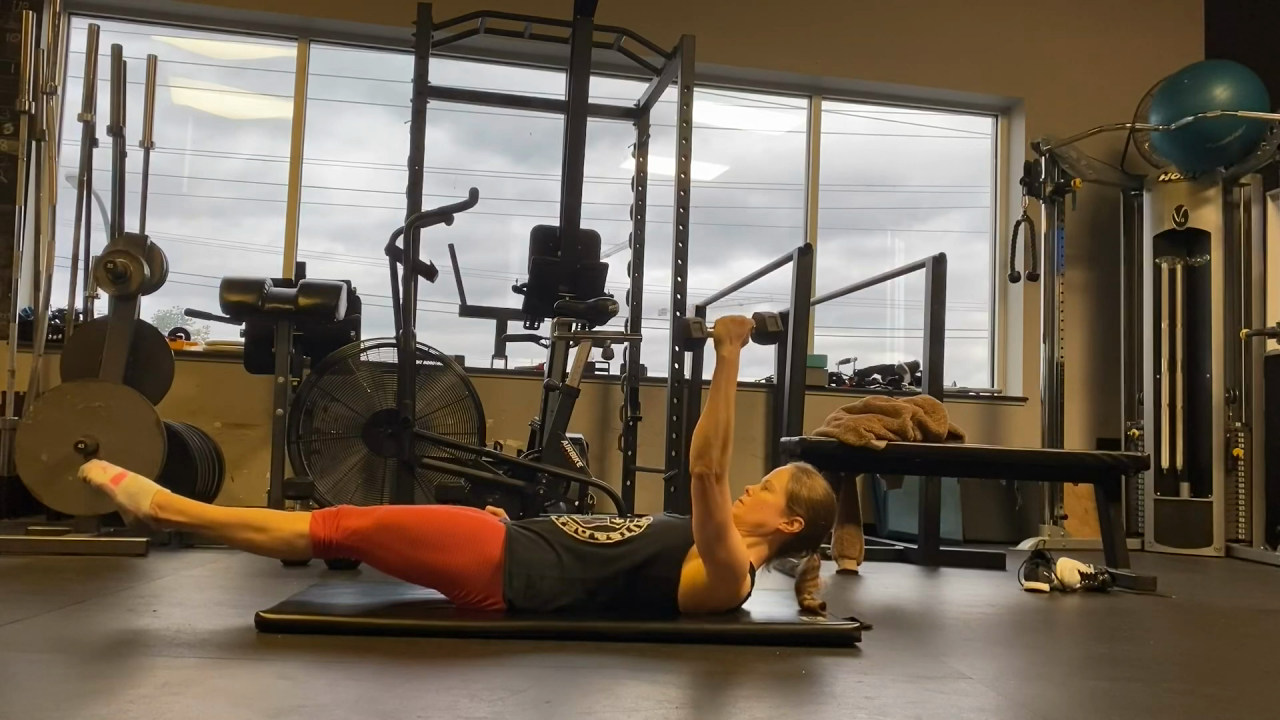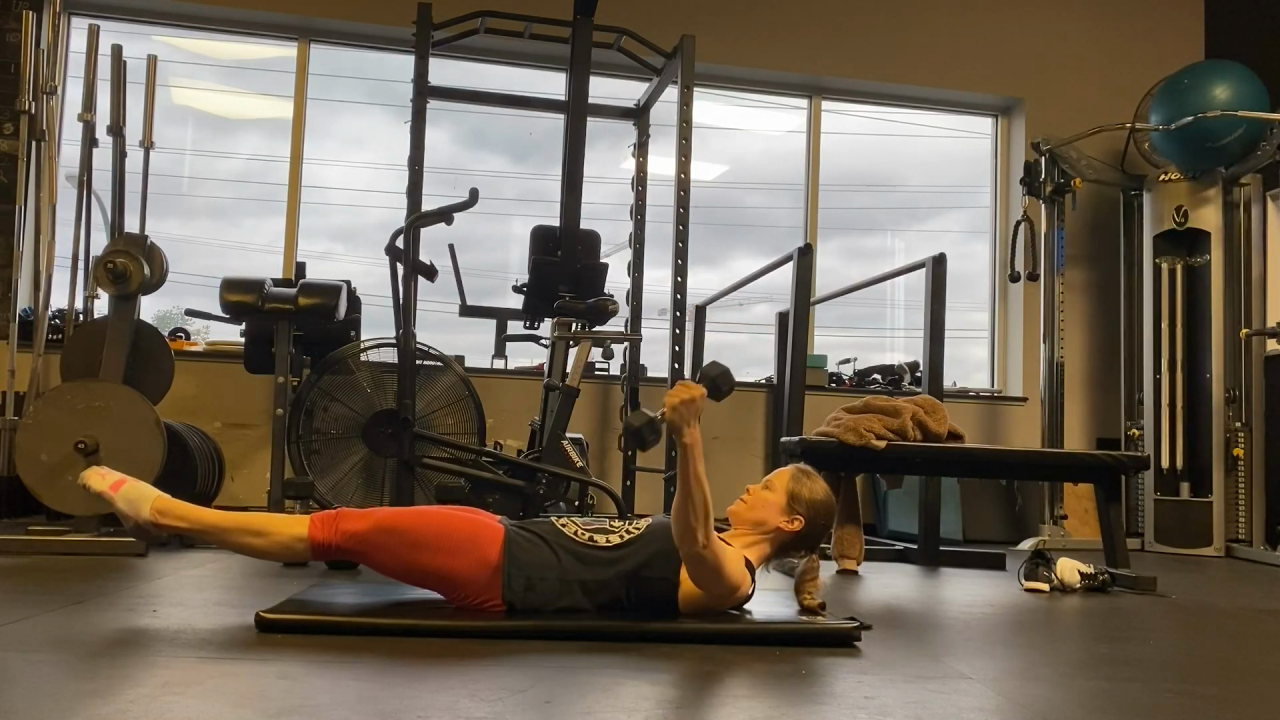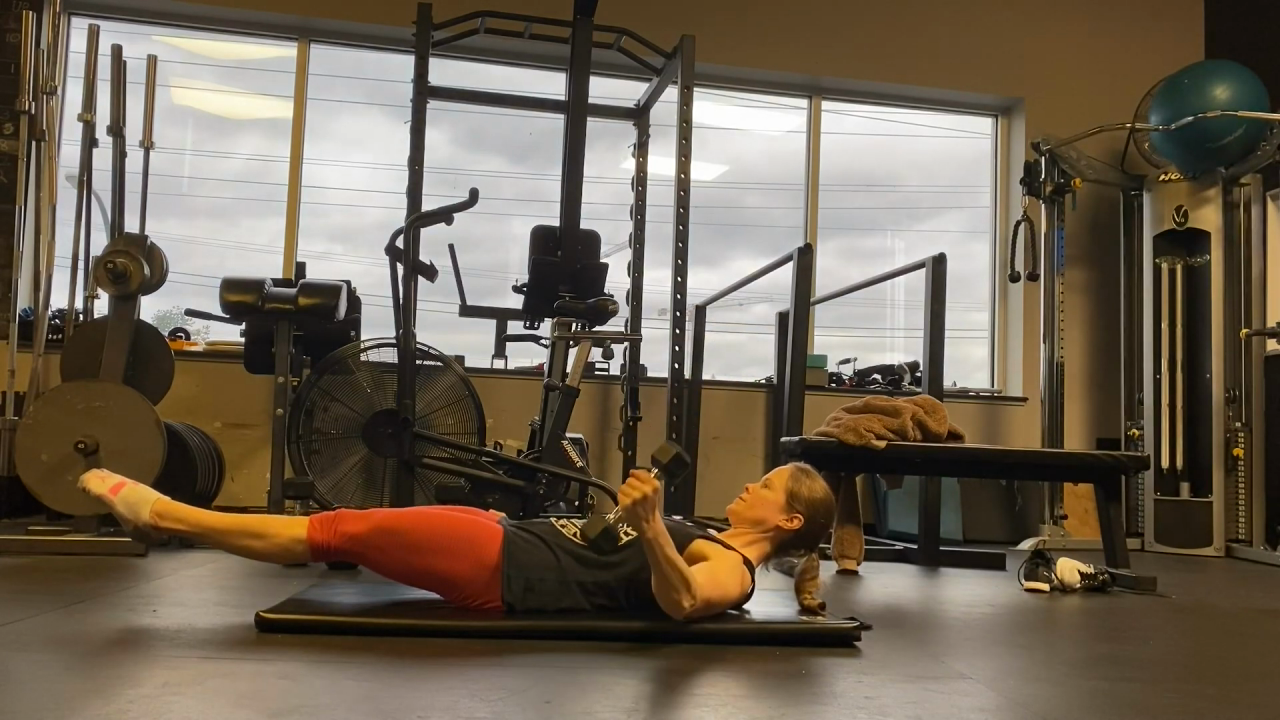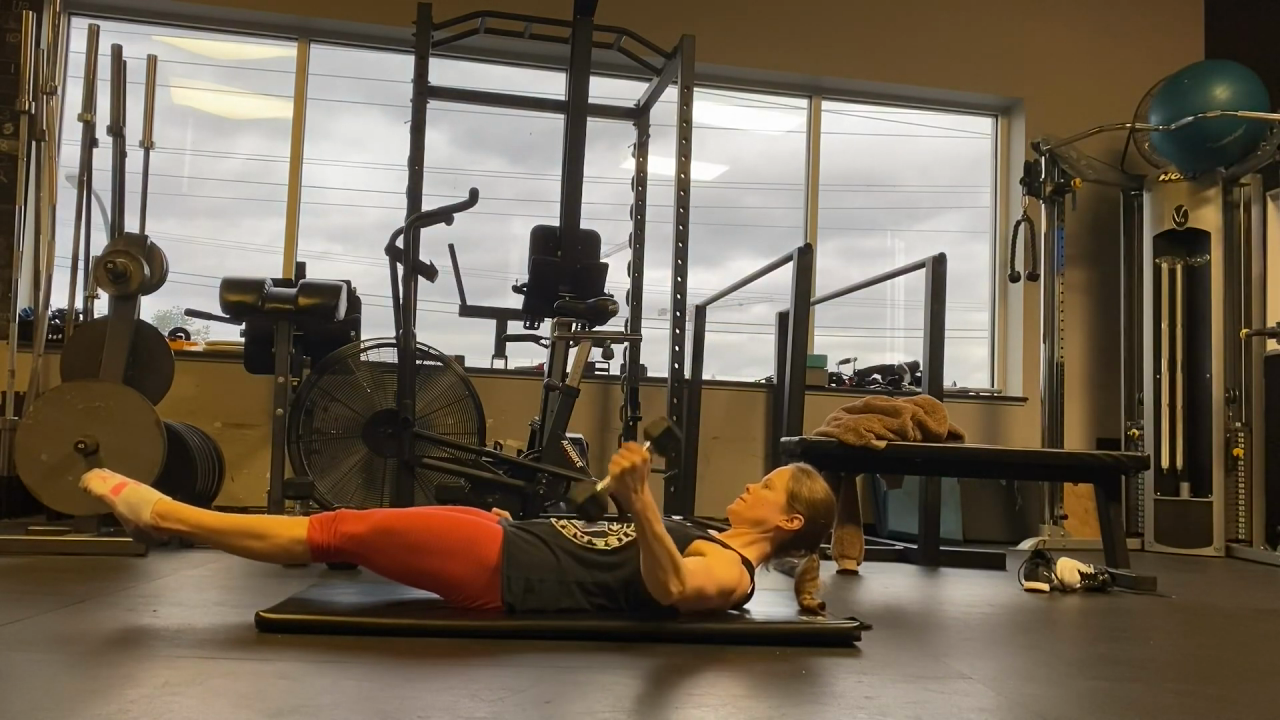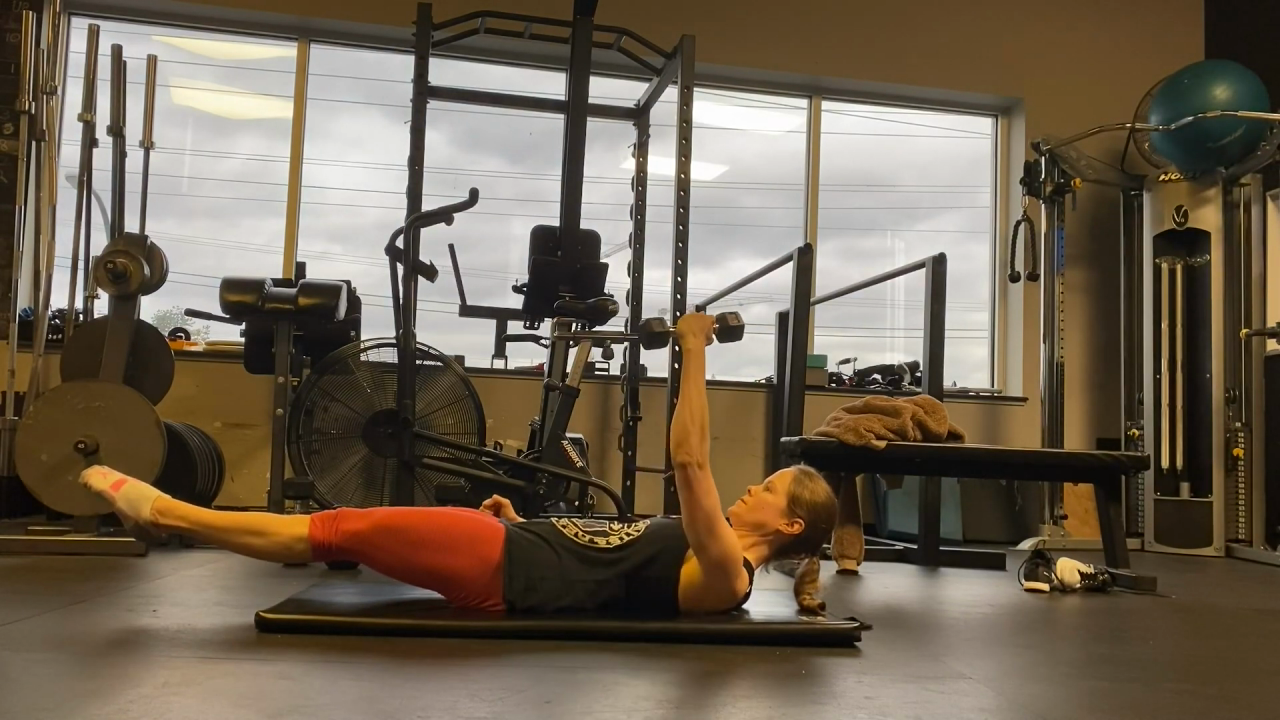
dt=0.7s
person 1, frame 1
left shoulder: (727, 574)
right shoulder: (710, 552)
left elbow: (708, 472)
left wrist: (728, 360)
right wrist: (518, 520)
left hip: (503, 572)
right hip: (515, 544)
left knee: (338, 527)
right knee: (341, 528)
left ankle: (164, 505)
right ankle: (166, 508)
person 1, frame 2
left shoulder: (728, 577)
right shoulder: (722, 552)
left elbow: (691, 539)
left wrist: (689, 437)
left hip: (503, 571)
right hip: (511, 544)
left knee: (338, 531)
right knee: (340, 530)
left ankle: (163, 510)
right ankle: (164, 511)
person 1, frame 3
left shoulder: (732, 573)
right shoulder: (714, 544)
left elbow: (679, 601)
left wrist: (647, 525)
left hip: (503, 571)
right hip: (513, 540)
left knee: (340, 531)
right knee: (344, 532)
left ankle: (164, 514)
right ankle: (165, 513)
person 1, frame 4
left shoulder: (730, 574)
right shoulder: (713, 544)
left elbow: (669, 588)
left wrist: (637, 495)
right wrist: (516, 522)
left hip: (504, 572)
right hip: (513, 543)
left knee: (339, 530)
right knee: (343, 529)
left ankle: (164, 512)
right ankle: (164, 514)
person 1, frame 5
left shoulder: (724, 574)
right shoulder: (706, 554)
left elbow: (689, 462)
left wrist: (694, 354)
right wrist: (526, 522)
left hip: (503, 576)
right hip: (516, 552)
left knee: (338, 530)
right knee: (340, 529)
left ankle: (165, 510)
right ankle: (167, 512)
